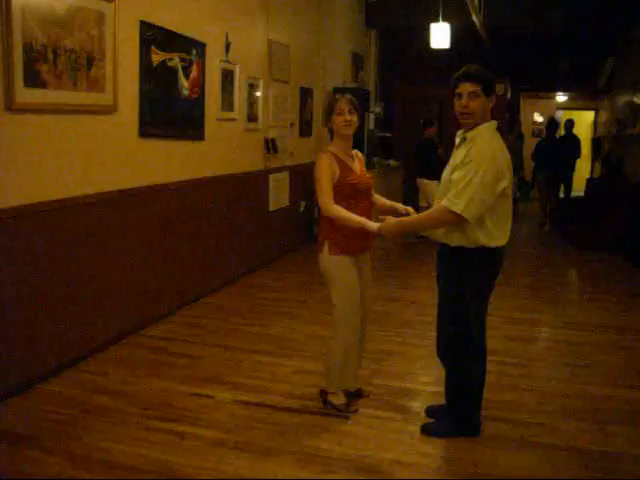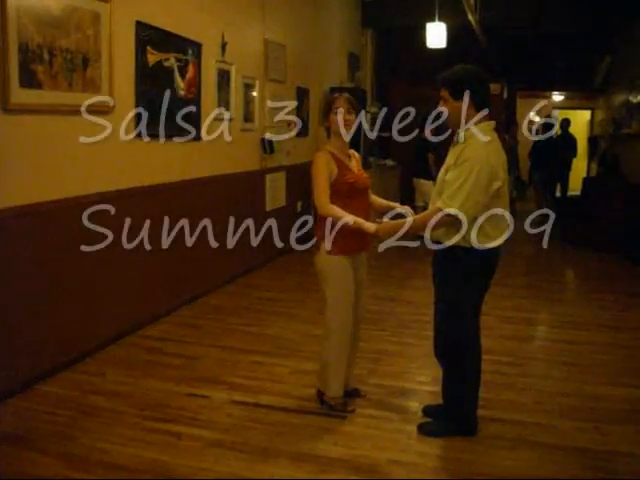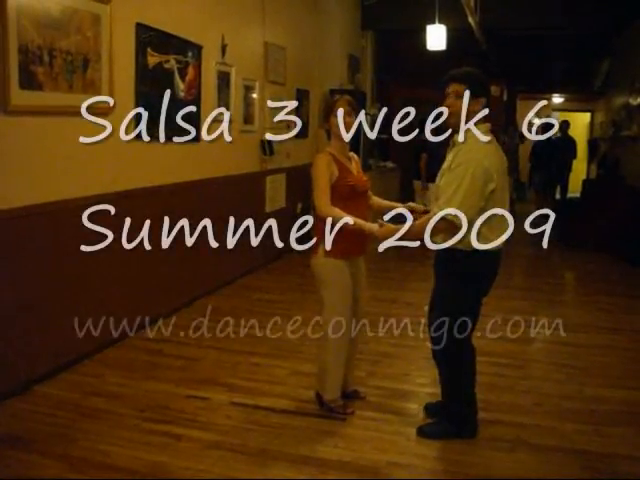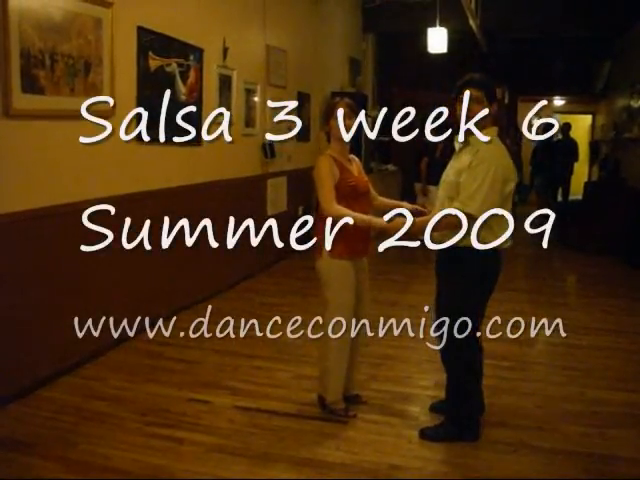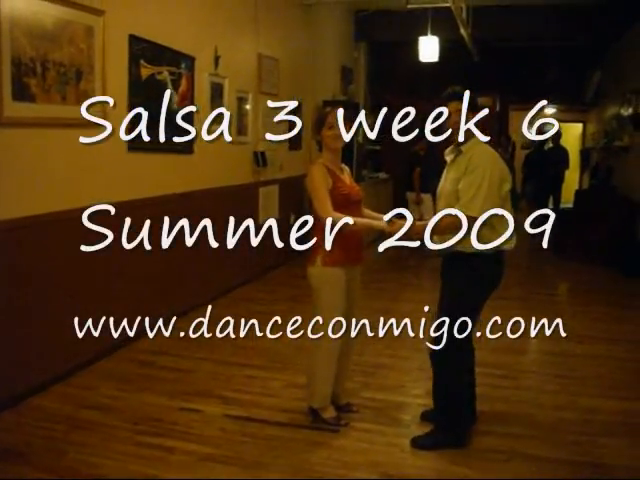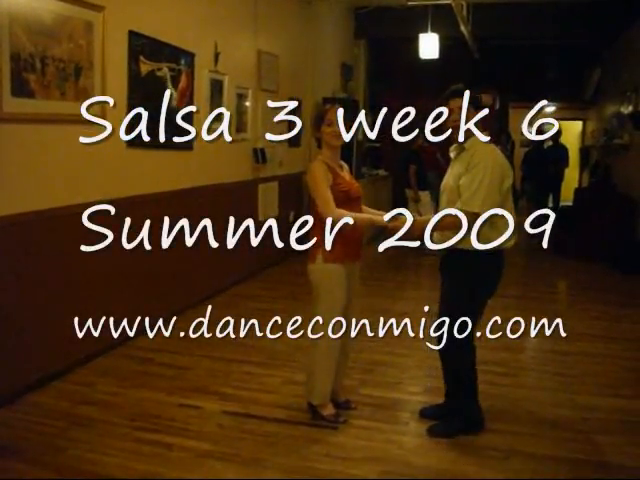
dt=0.4s
person 1, frame 1
left shoulder: (486, 151)
right shoulder: (468, 141)
left elbow: (454, 213)
left wrist: (401, 226)
right wrist: (414, 217)
left hip: (471, 258)
right hip: (459, 253)
left knee: (461, 339)
right knee: (455, 337)
left ankle: (464, 418)
right ankle: (458, 404)
person 1, frame 2
left shoulder: (478, 151)
right shoulder: (472, 141)
left elbow: (449, 214)
left wrist: (397, 228)
right wrist: (413, 221)
left hip: (466, 257)
right hip: (459, 253)
left knee: (455, 338)
right knee: (452, 335)
left ankle: (460, 419)
right ankle: (455, 405)
person 1, frame 3
left shoulder: (473, 154)
right shoulder: (473, 145)
left elbow: (448, 220)
left wrist: (398, 233)
right wrist: (422, 214)
left hip: (467, 260)
right hip: (464, 255)
left knee: (449, 338)
right knee: (447, 333)
left ankle: (459, 419)
right ankle: (457, 402)
person 1, frame 4
left shoulder: (491, 155)
right shoulder: (467, 147)
left elbow: (466, 215)
left wrist: (416, 226)
right wrist: (426, 217)
left hip: (473, 257)
right hip: (456, 253)
left knee: (459, 338)
right knee: (454, 333)
left ankle: (463, 421)
right ankle: (464, 400)
person 1, frame 5
left shoulder: (483, 160)
right shoulder: (455, 157)
left elbow: (466, 219)
left wrist: (417, 230)
right wrist: (425, 228)
left hip: (478, 261)
right hip: (460, 258)
left knee: (442, 339)
right knee: (455, 337)
left ankle: (453, 427)
right ankle: (460, 409)
person 1, frame 6
left shoulder: (485, 157)
right shoulder: (461, 153)
left elbow: (466, 216)
left wrist: (417, 225)
right wrist: (425, 224)
left hip: (477, 259)
right hip: (460, 255)
left knee: (456, 337)
right knee: (451, 334)
left ankle: (468, 415)
right ankle: (457, 403)
person 2, frame 1
left shoulder: (359, 156)
right shoulder: (326, 159)
left elbow: (370, 198)
right elbow: (328, 206)
left wrist: (396, 207)
right wrist: (369, 223)
left hip: (360, 248)
right hip: (336, 249)
left knee: (359, 317)
right knee: (347, 319)
left ankle: (347, 382)
right ankle: (332, 388)
person 2, frame 2
left shoulder: (355, 156)
right shoulder: (324, 158)
left elbow: (366, 197)
right elbow: (324, 206)
left wrist: (395, 207)
right wrist: (366, 225)
left hip: (356, 249)
right hip: (333, 248)
left knee: (354, 318)
right knee: (340, 319)
left ankle: (343, 381)
right ankle: (329, 389)
person 2, frame 3
left shoulder: (354, 159)
right shoulder: (324, 160)
left elbow: (367, 200)
right elbow: (324, 209)
left wrist: (400, 207)
right wrist: (368, 227)
left hip: (354, 251)
right hip: (331, 252)
left knee: (353, 319)
right knee: (337, 322)
left ankle: (343, 383)
right ankle: (328, 392)
person 2, frame 4
left shoulder: (355, 161)
right shoulder: (325, 162)
left elbow: (372, 198)
right elbow: (330, 209)
left wrist: (404, 206)
right wrist: (378, 222)
left hip: (357, 252)
right hip: (335, 253)
left knee: (355, 321)
right knee: (338, 323)
left ankle: (346, 386)
right ankle: (330, 395)
person 2, frame 5
left shoulder: (346, 170)
right shoulder: (318, 171)
right elbow: (328, 216)
left wrist: (389, 219)
right wrist: (378, 226)
left hip: (350, 260)
right hip: (328, 261)
left knee: (344, 330)
right knee: (328, 331)
left ankle: (336, 394)
right ankle: (319, 402)
person 2, frame 6
left shoulder: (344, 166)
right shoulder: (318, 168)
right elbow: (330, 212)
left wrist: (387, 215)
right wrist: (378, 221)
left hip: (349, 256)
right hip: (328, 257)
right knee: (327, 328)
left ankle: (335, 391)
right ankle: (318, 399)
